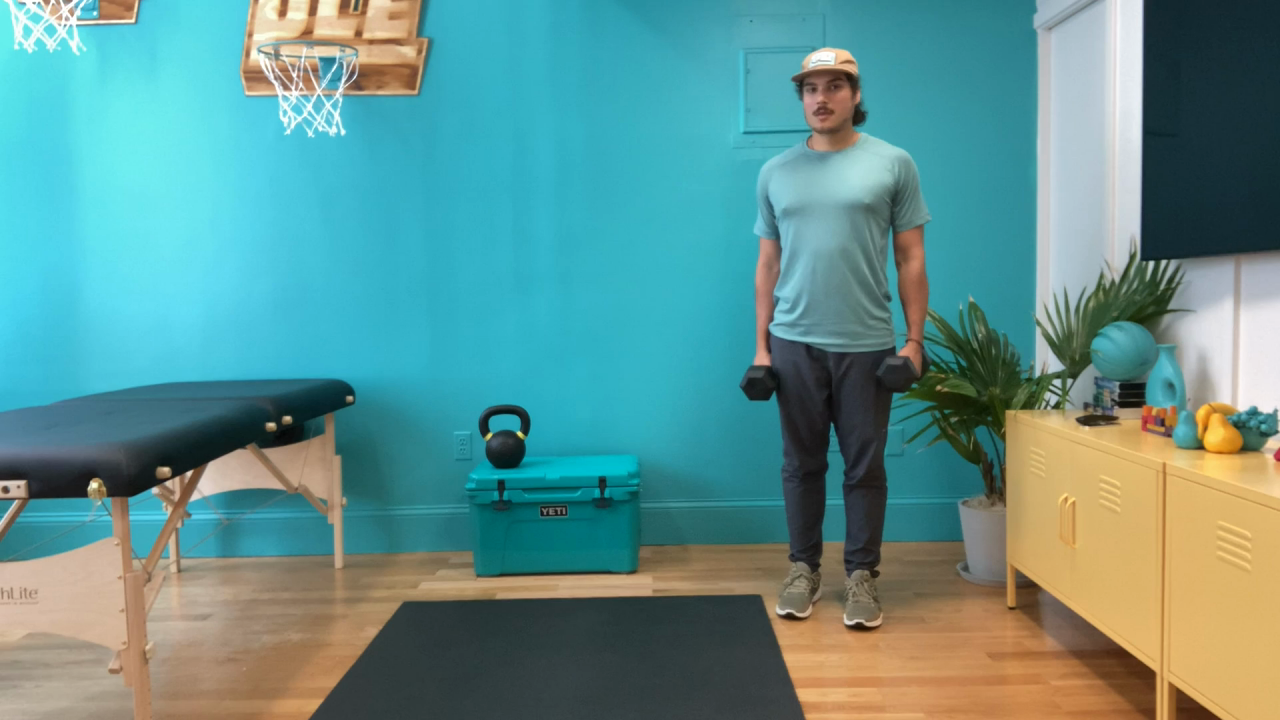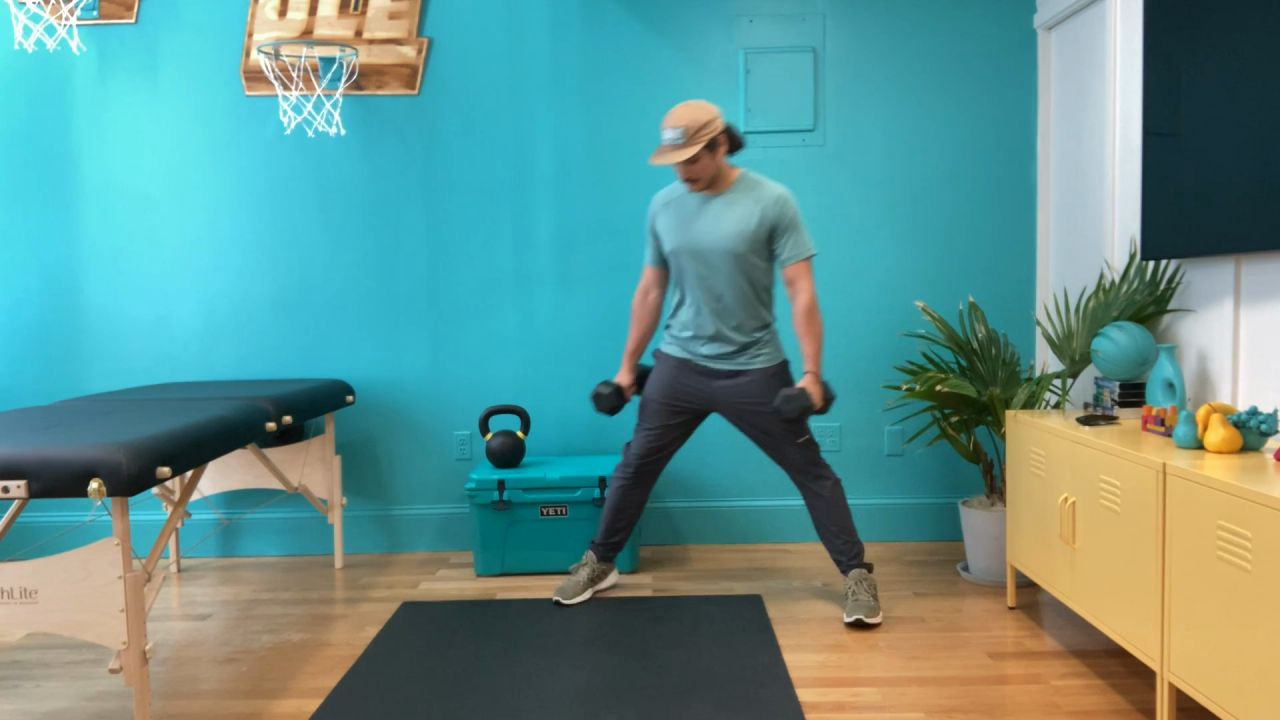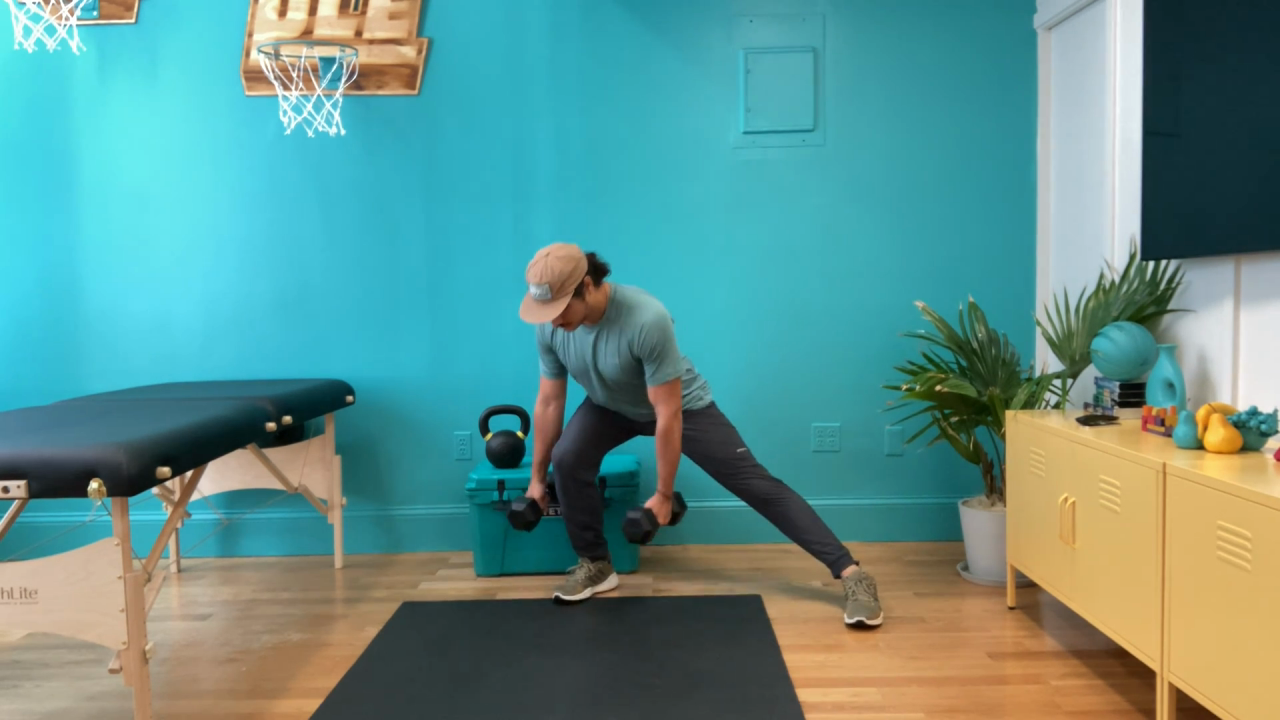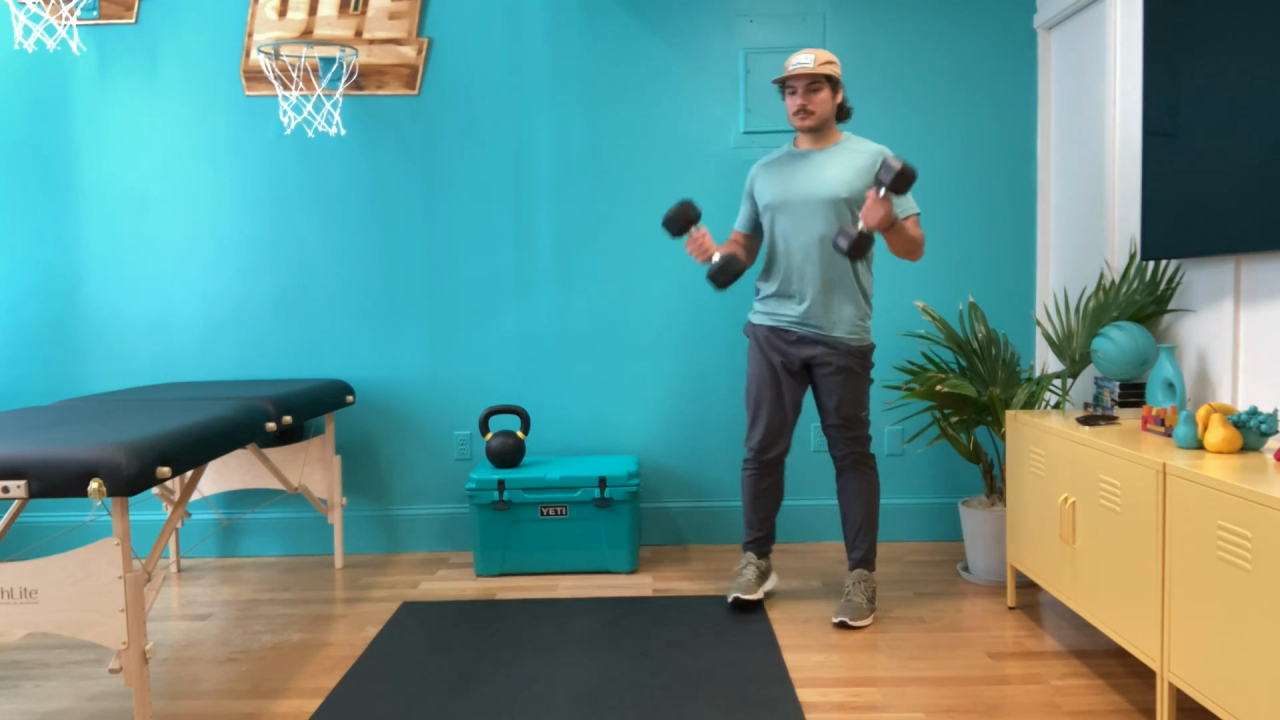
dt=1s
person 1, frame 1
left shoulder: (892, 164)
right shoulder: (776, 172)
left elbow: (910, 260)
right elbow: (768, 265)
left wrist: (915, 339)
right wrist: (762, 345)
left hip: (867, 346)
right hip: (795, 345)
left knee: (864, 464)
right knee: (802, 463)
left ankle: (861, 573)
right ankle: (804, 568)
person 1, frame 2
left shoulder: (771, 202)
right shoulder: (662, 205)
left elbow: (802, 291)
right elbow: (650, 290)
left wrist: (811, 372)
right wrist: (627, 366)
left hip: (752, 369)
right hip: (681, 363)
left knee: (809, 468)
right knee: (638, 462)
left ankle: (857, 573)
right ankle: (599, 561)
person 1, frame 3
left shoulder: (646, 320)
right shoulder: (549, 327)
left elbow: (667, 414)
right elbow: (548, 403)
left wrist: (663, 495)
right wrist: (536, 477)
left hip: (680, 405)
right hip: (609, 406)
left knee: (756, 483)
right knee: (569, 463)
left ankle: (850, 573)
right ankle: (595, 564)
person 1, frame 4
left shoulder: (870, 159)
right shoulder: (764, 171)
left elbow: (914, 249)
right elbow: (744, 254)
left wrist: (888, 222)
right wrist: (713, 251)
left hip: (843, 337)
right hip: (771, 331)
left knee: (851, 454)
right knee: (762, 448)
left ankle: (861, 575)
right ankle: (757, 559)
